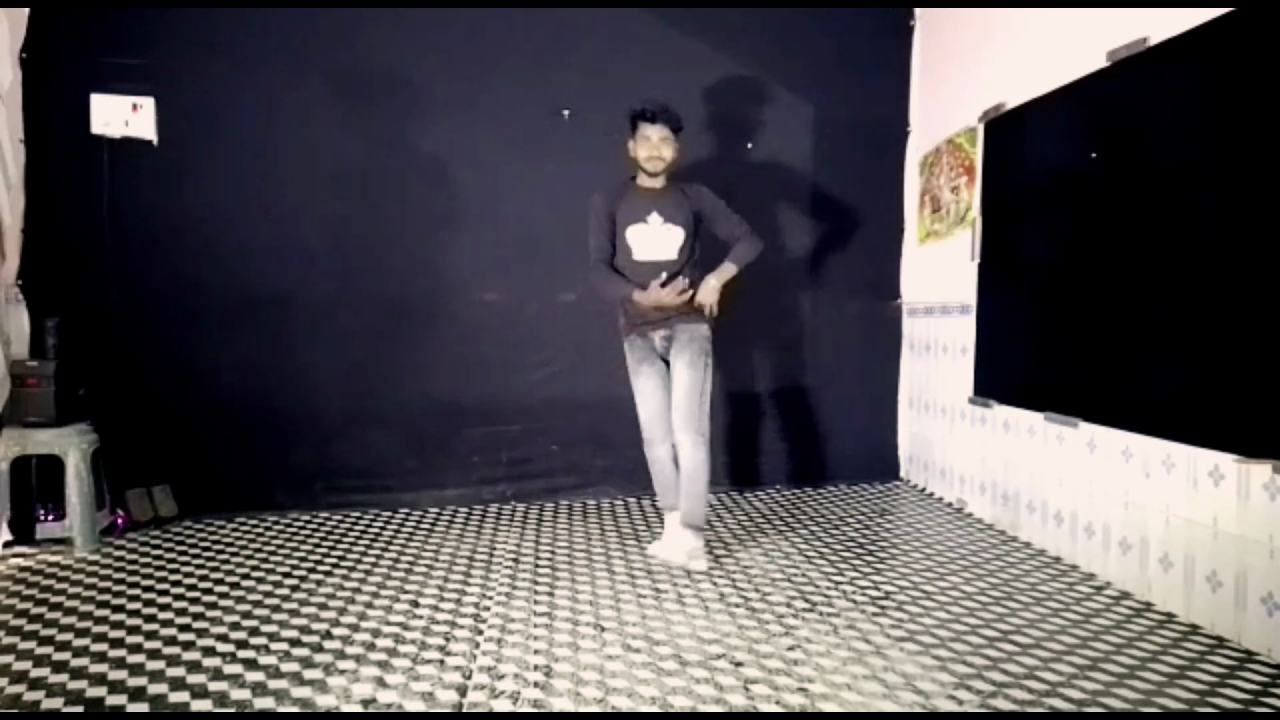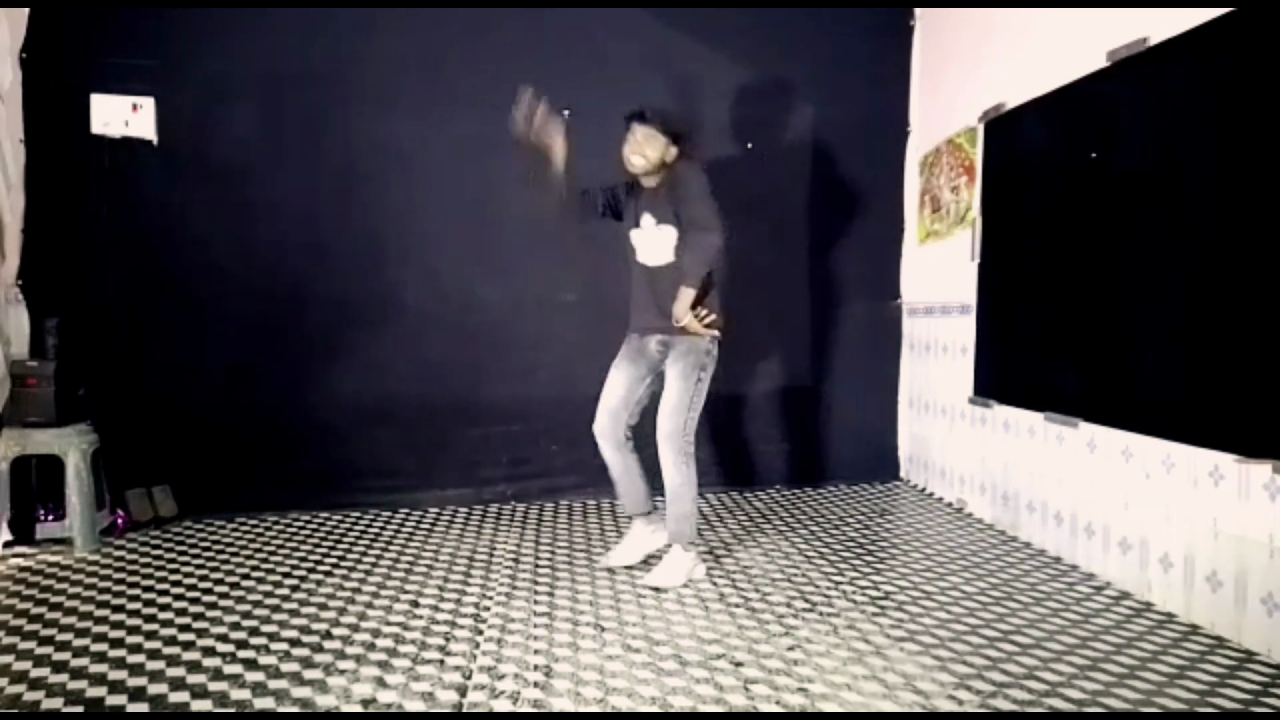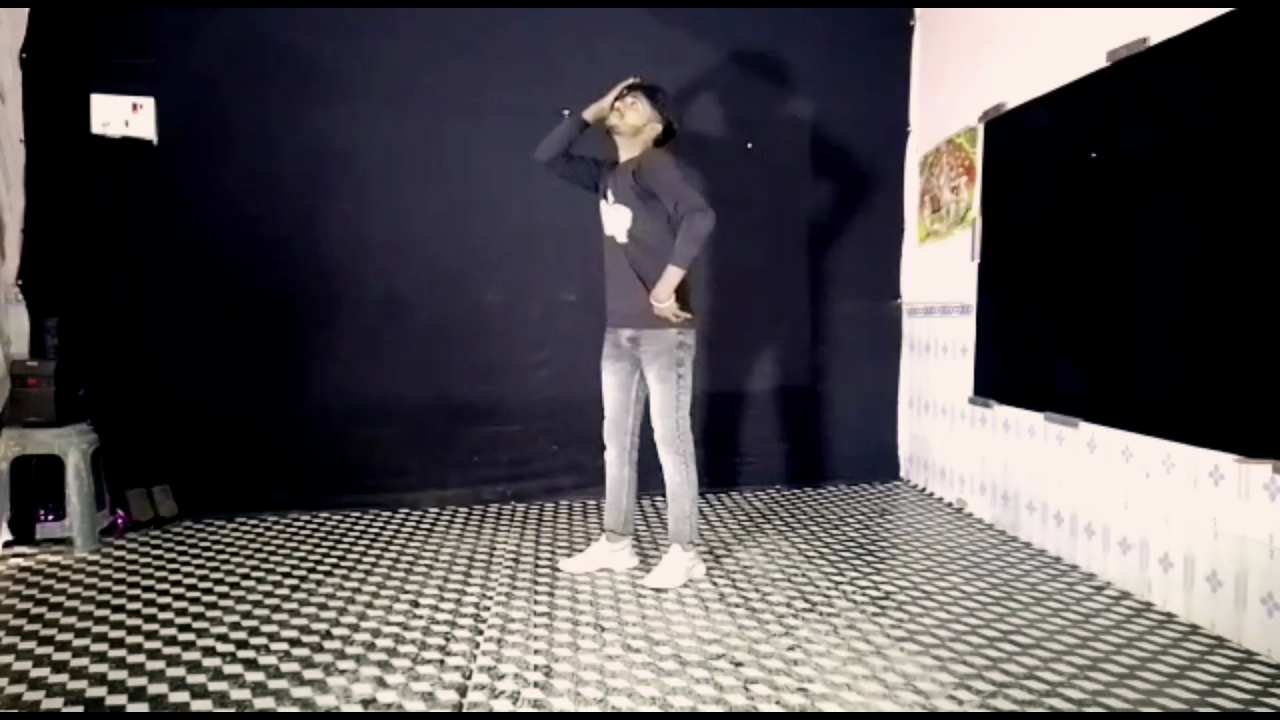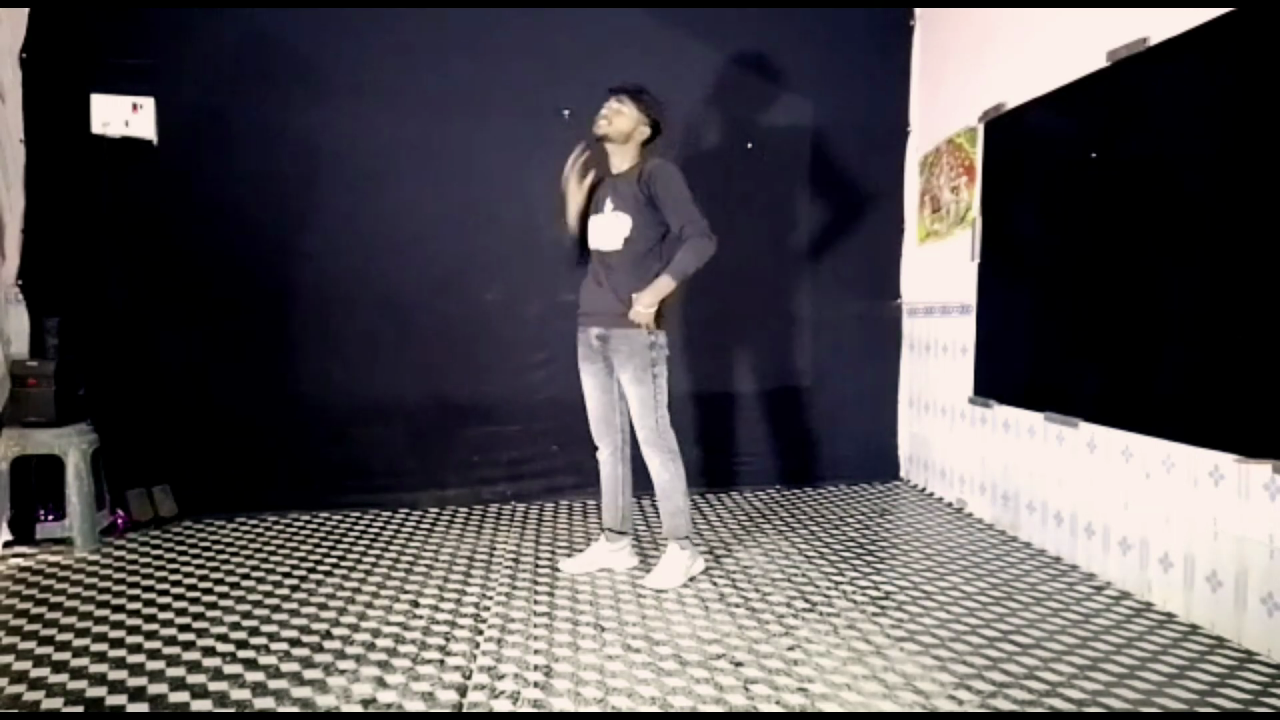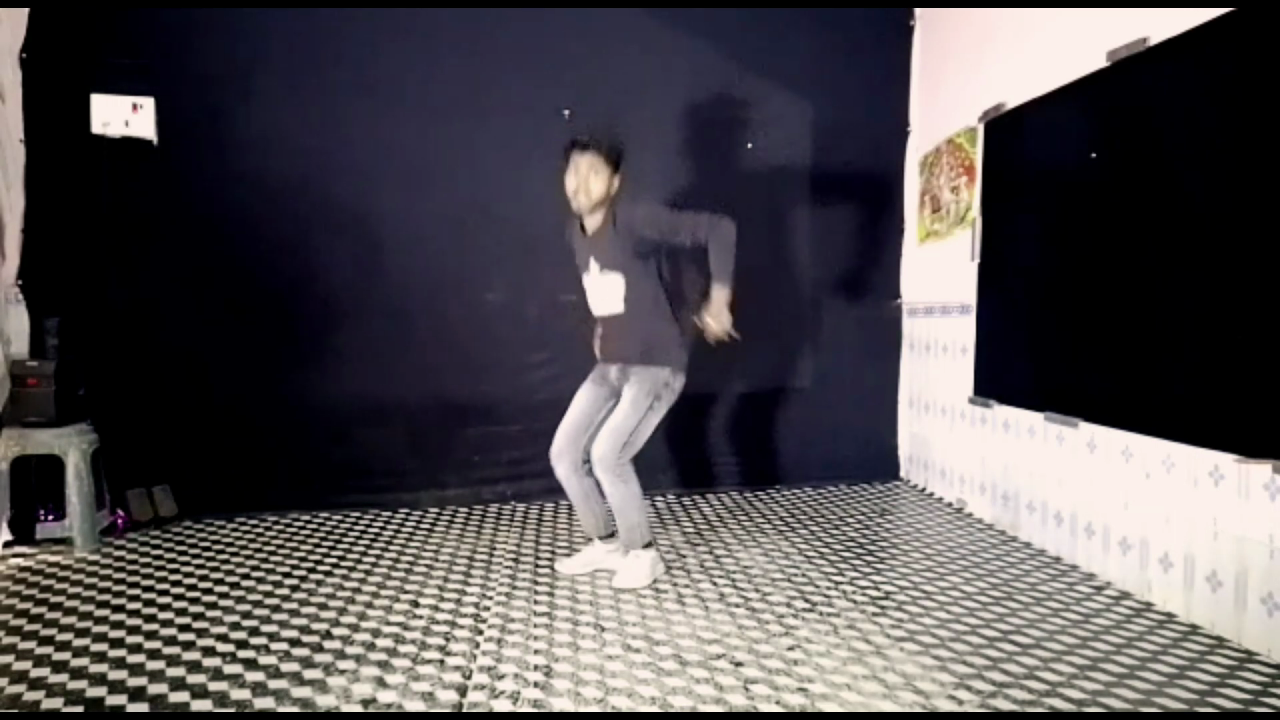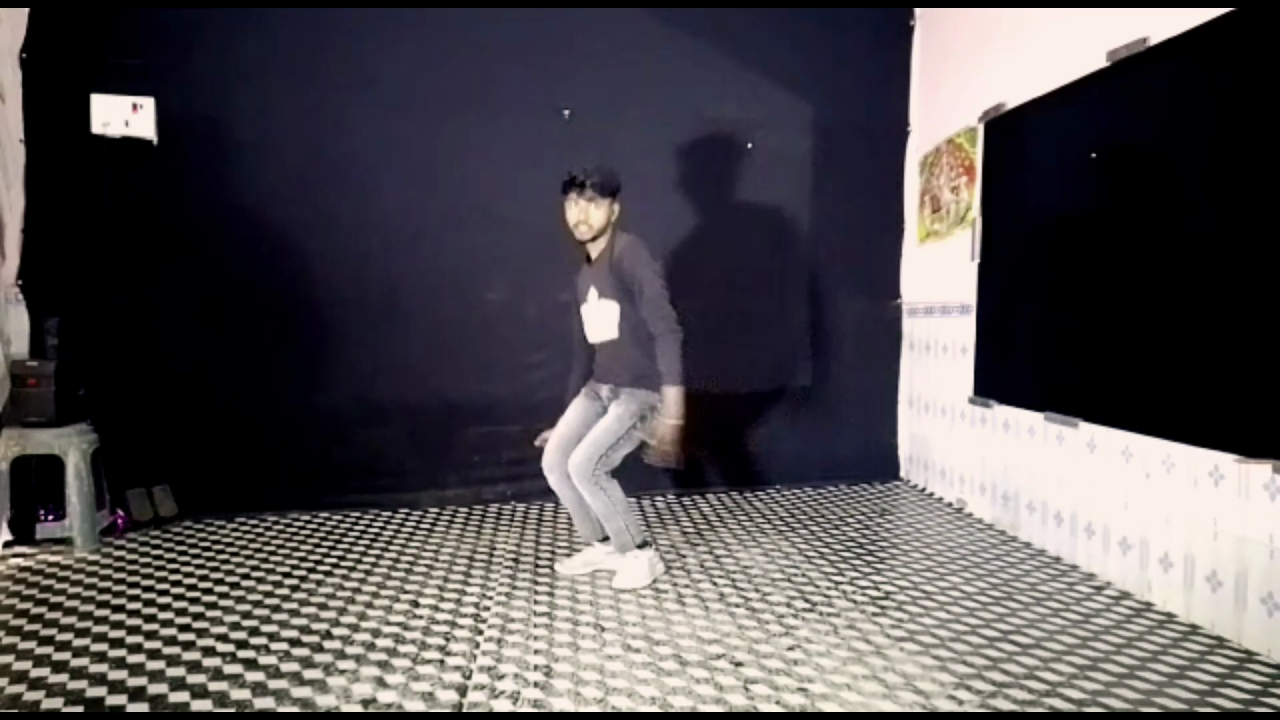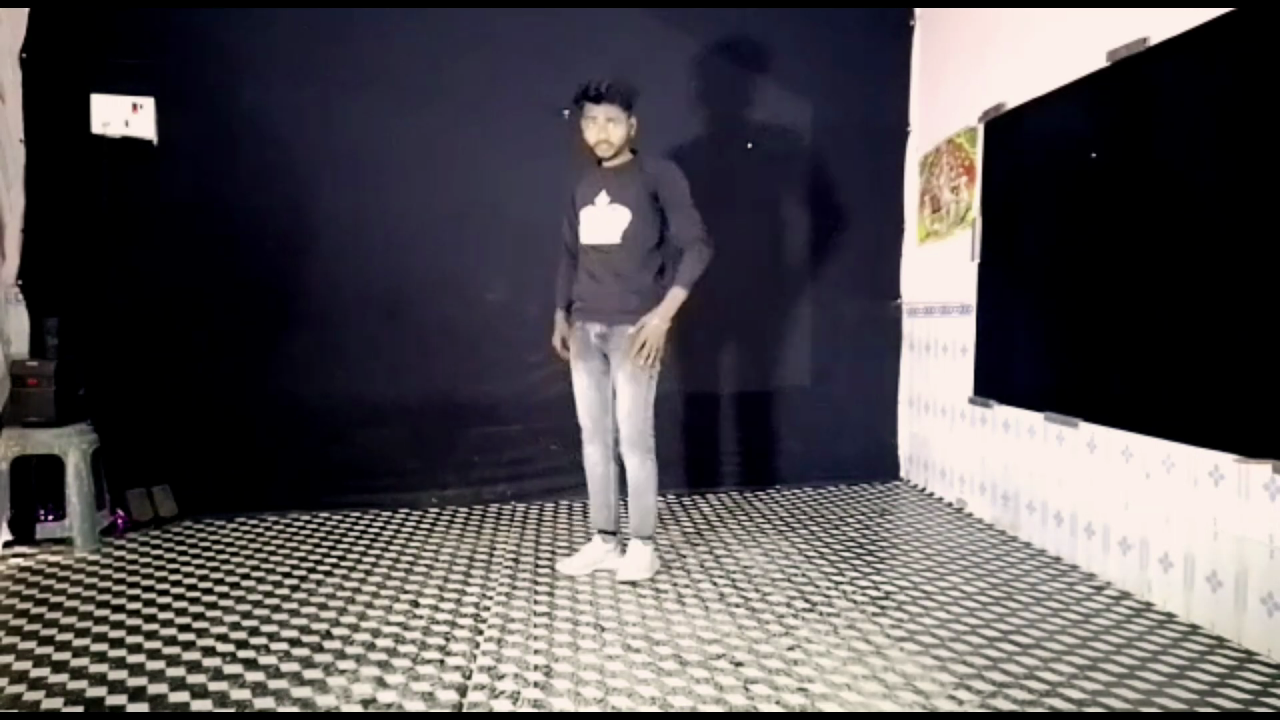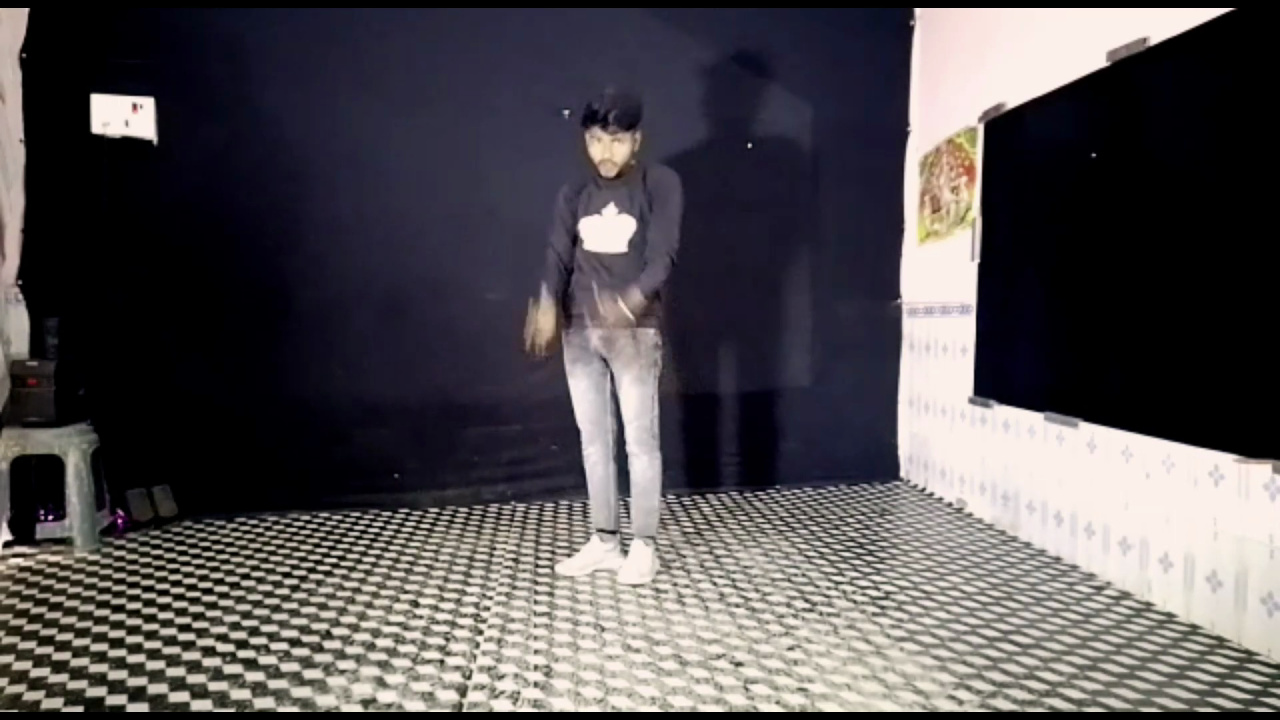
dt=0.3s
person 1, frame 1
left shoulder: (694, 196)
right shoulder: (609, 202)
left elbow: (749, 240)
right elbow: (599, 268)
left wrist: (717, 280)
right wrist: (640, 296)
left hip: (689, 326)
right hip: (641, 331)
left knee: (687, 425)
right knee: (655, 430)
left ankle: (690, 534)
right ankle: (673, 516)
person 1, frame 2
left shoulder: (687, 179)
right shoulder: (625, 194)
left elbow: (706, 235)
right elbow: (584, 204)
left wrist: (686, 298)
right wrist: (559, 154)
left hip: (691, 335)
right hip: (643, 335)
left knee: (673, 439)
right knee: (607, 424)
left ankle: (685, 551)
right ankle: (644, 524)
person 1, frame 3
left shoulder: (655, 166)
right shoulder: (608, 174)
left elbow: (698, 216)
right elbow: (547, 155)
left wrist: (669, 282)
right wrist: (593, 111)
left hip: (664, 329)
right hip: (621, 330)
left knee: (670, 440)
right knee: (617, 440)
left ankle: (684, 552)
right ankle: (616, 543)
person 1, frame 4
left shoulder: (658, 175)
right shoulder: (597, 186)
left elbow: (701, 240)
left wrist: (655, 293)
right wrist: (574, 212)
left hip: (635, 331)
right hip: (591, 329)
left knee: (653, 439)
right knee: (608, 442)
left ankle: (681, 548)
right ankle: (615, 542)
person 1, frame 5
left shoulder: (634, 220)
right shoulder: (577, 232)
left elbow: (719, 229)
left wrist: (717, 303)
left hip: (656, 367)
right hip: (611, 367)
left knee: (608, 458)
right knee: (565, 454)
left ankle: (643, 552)
right ankle: (604, 542)
person 1, frame 6
left shoulder: (631, 254)
right shoulder: (584, 271)
left elbow: (664, 328)
left wrist: (670, 409)
right wrist: (564, 420)
left hip: (642, 390)
right hip: (599, 387)
left knee: (583, 466)
right knee: (554, 462)
left ankle: (640, 553)
right ankle: (601, 546)
person 1, frame 7
left shoulder: (658, 175)
right shoulder: (583, 187)
left elbow: (696, 245)
left wrist: (665, 312)
right wrist: (561, 315)
left hip: (634, 327)
right hip: (585, 327)
left knee: (633, 438)
right knee: (594, 438)
left ankle: (643, 544)
right ankle: (604, 541)
person 1, frame 8
left shoulder: (661, 182)
right shoulder: (574, 193)
left elbow: (661, 259)
right elbow: (558, 258)
left wrist: (628, 304)
right wrist: (547, 306)
left hip: (633, 331)
right hip: (580, 332)
left knee: (640, 440)
right knee: (593, 441)
left ankle: (643, 546)
right ankle: (604, 542)
